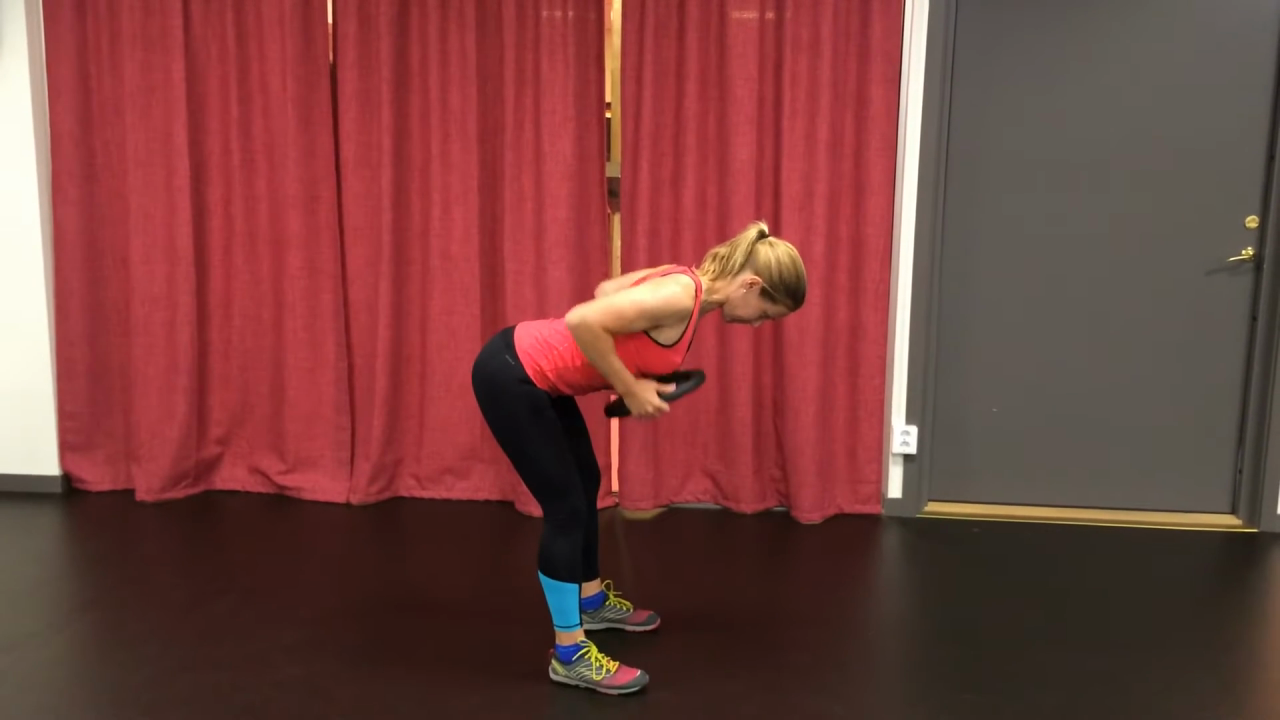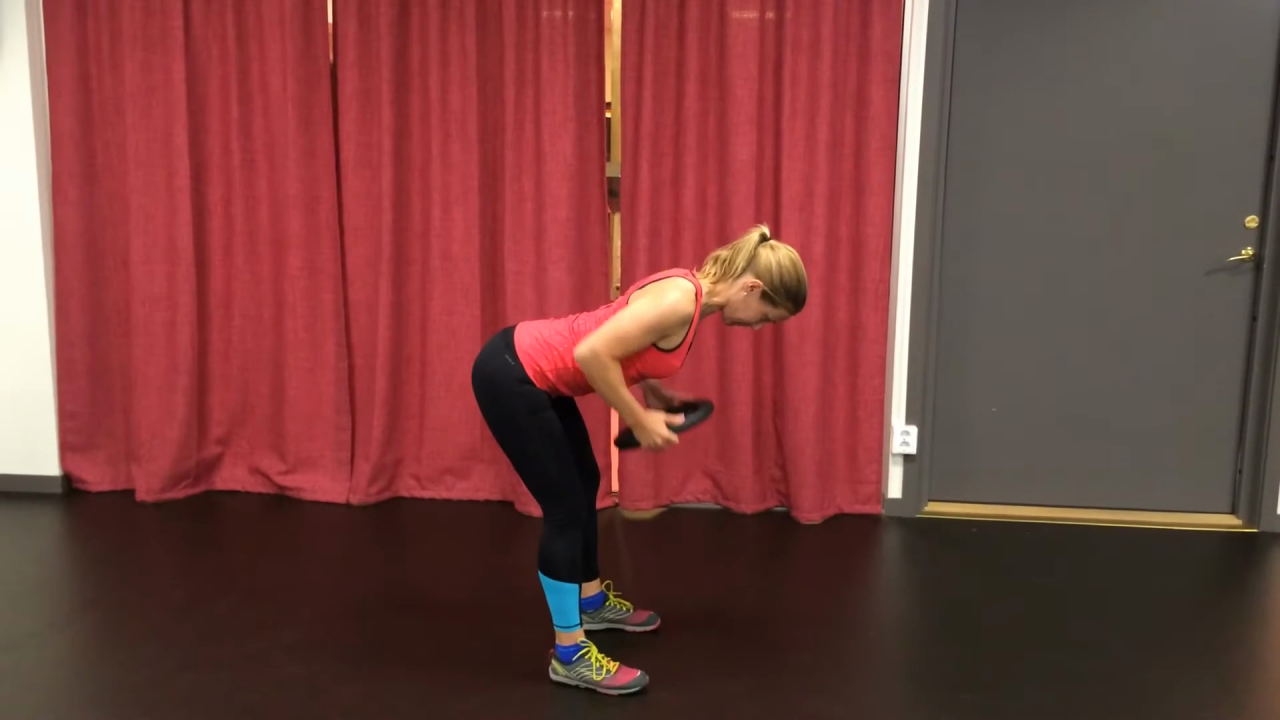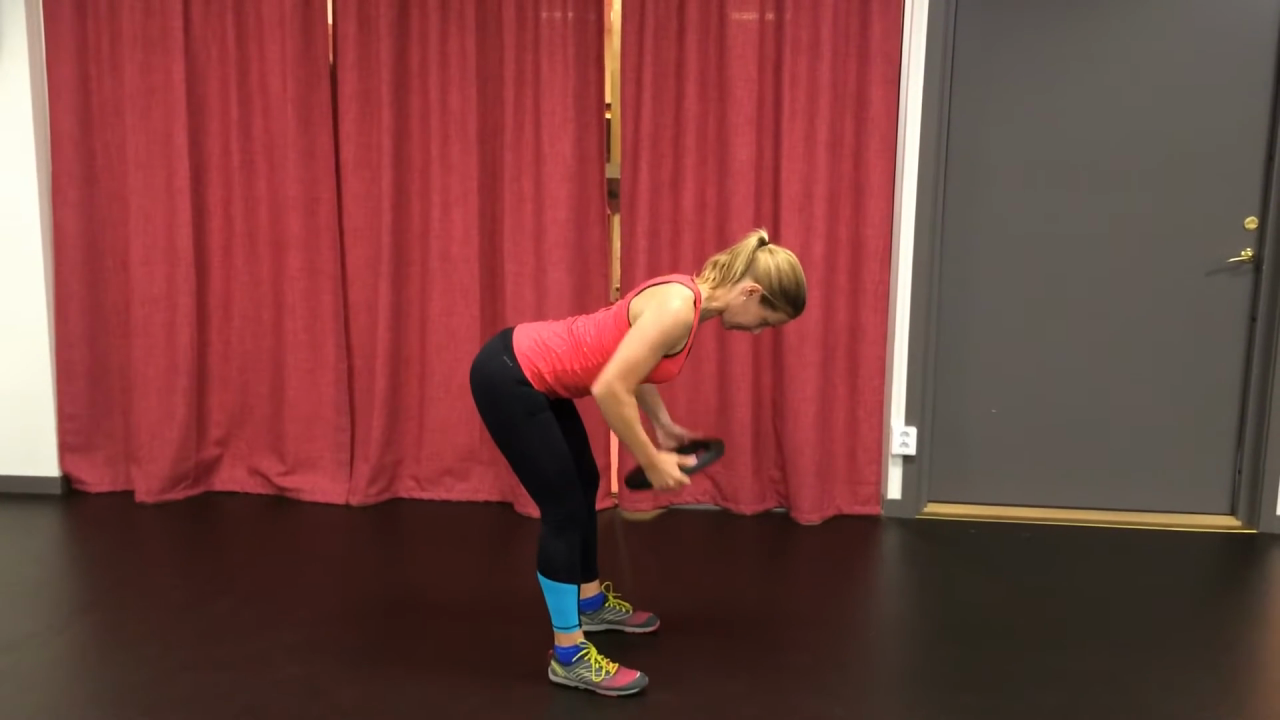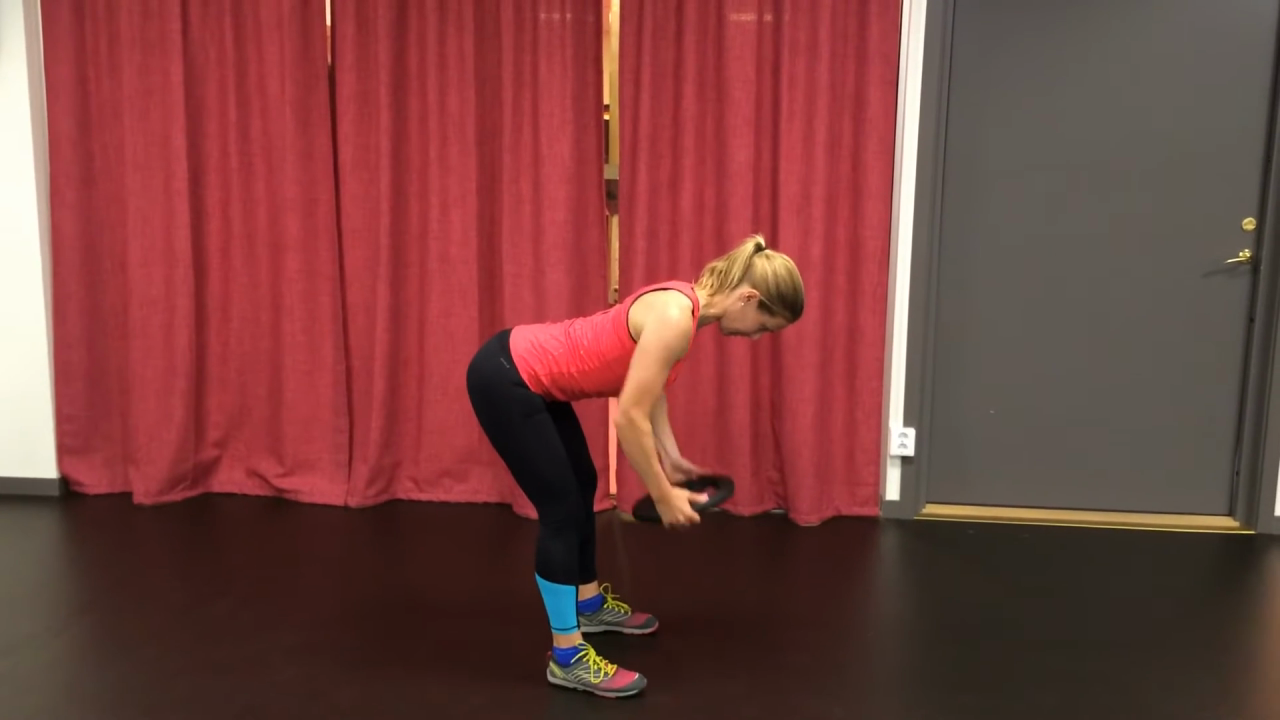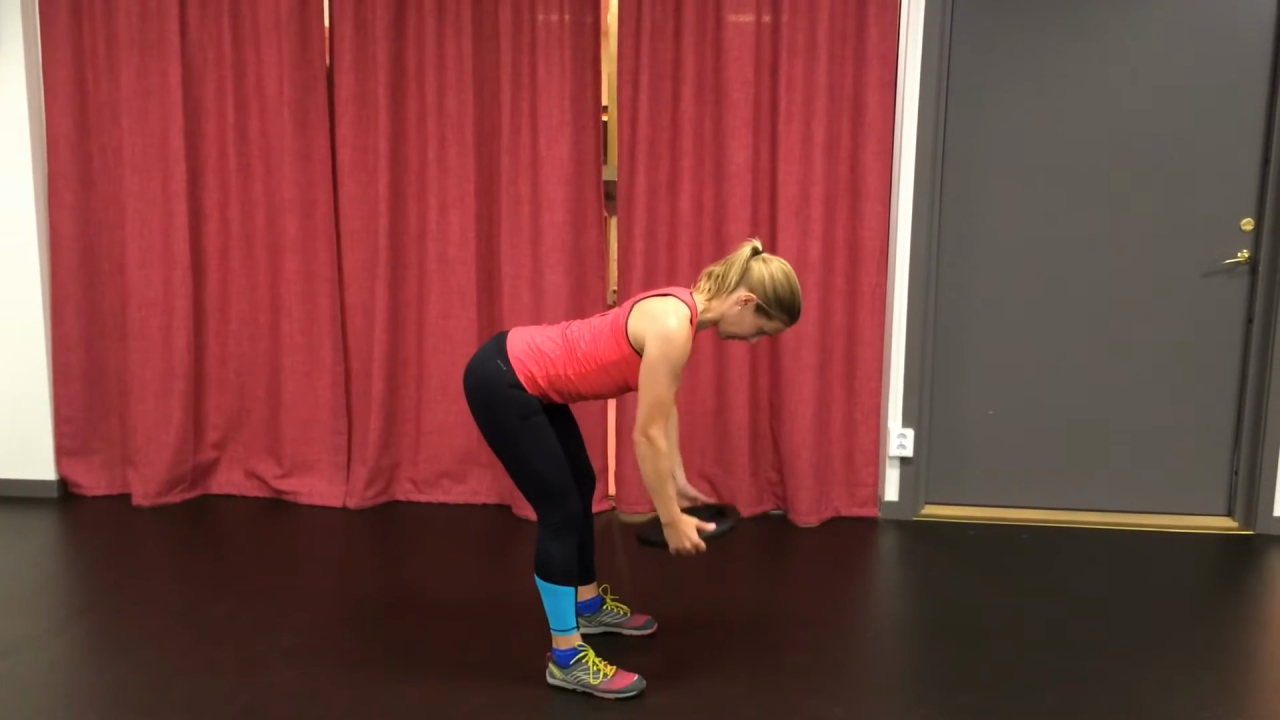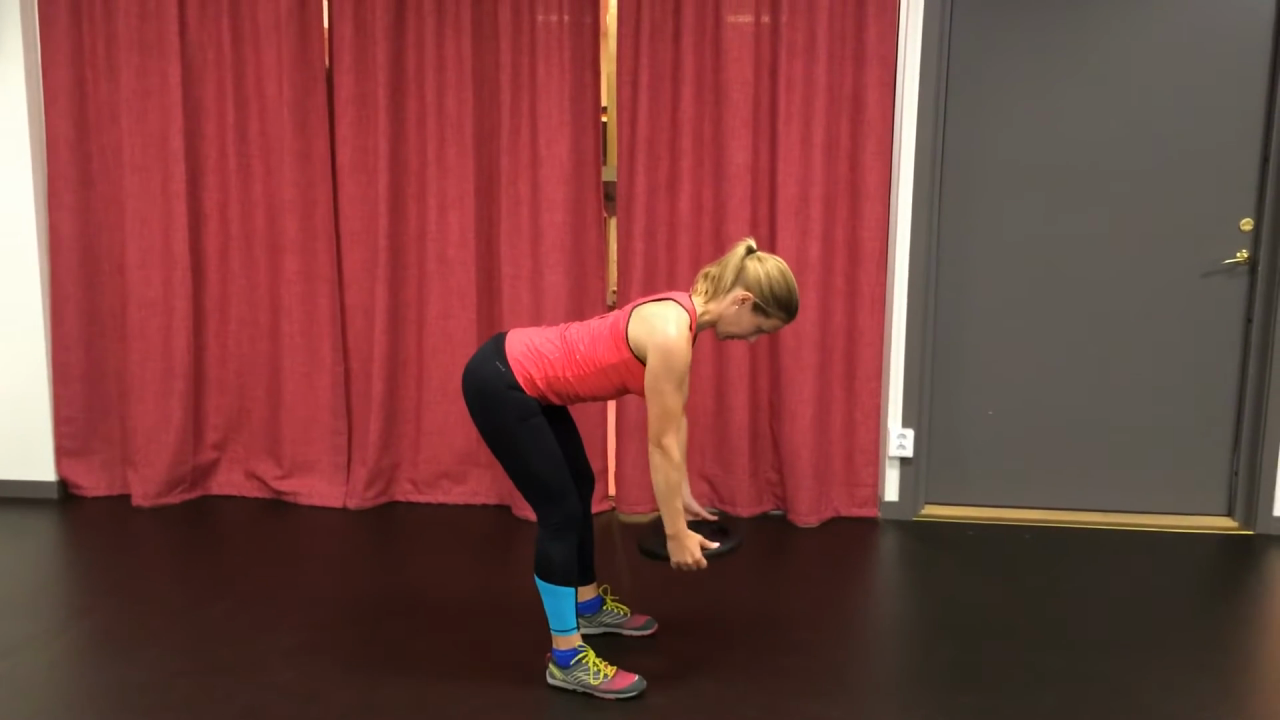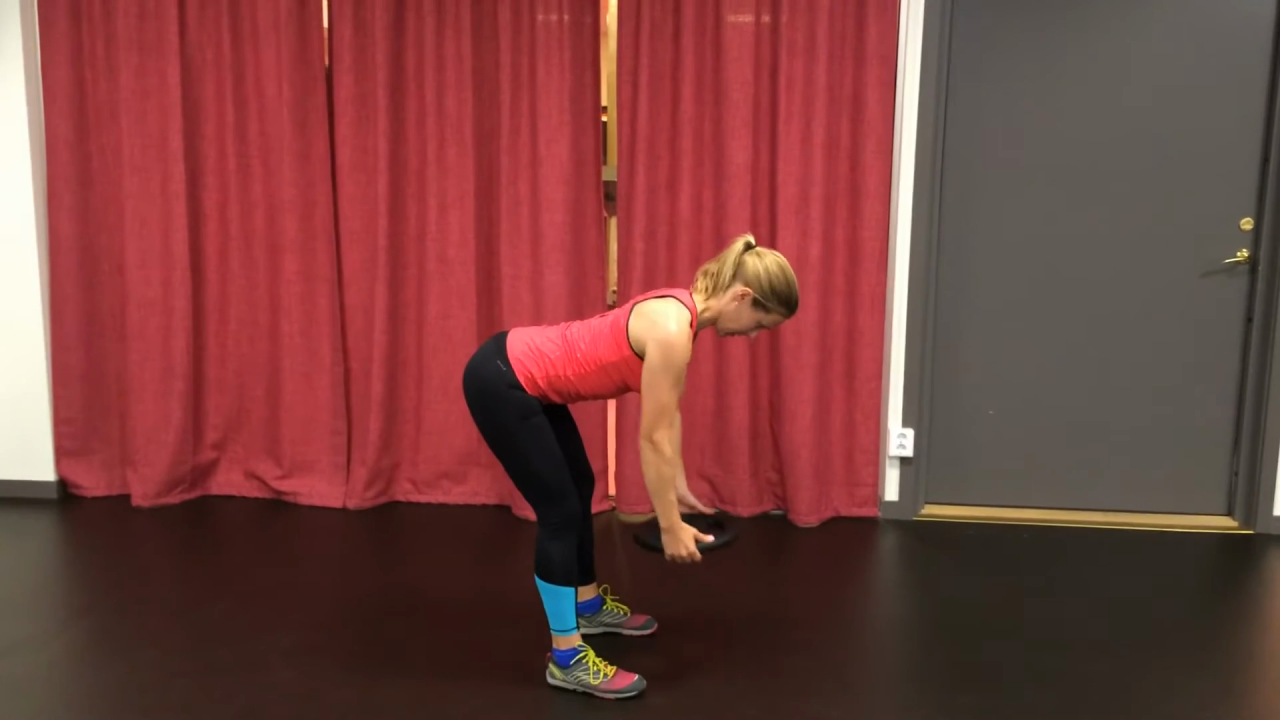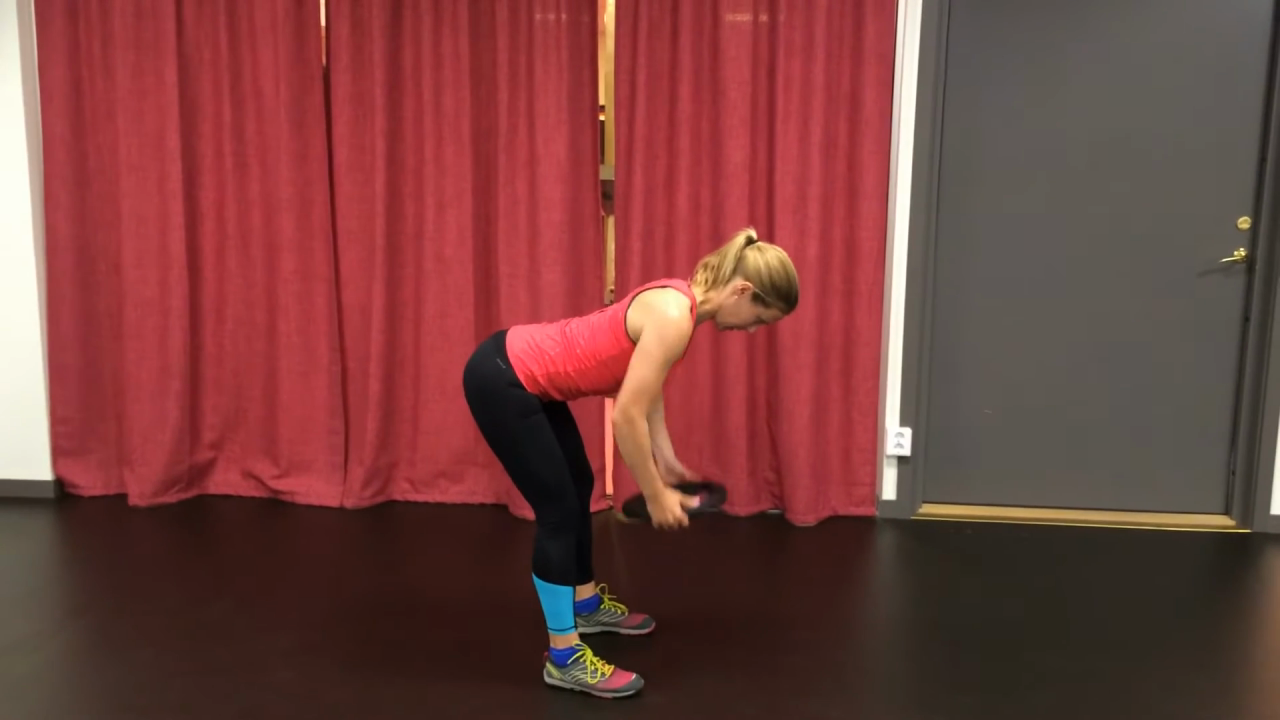
dt=0.1s
person 1, frame 1
left shoulder: (686, 284)
right shoulder: (678, 296)
left elbow: (604, 293)
right elbow: (581, 321)
left wrist: (642, 371)
right wrist: (630, 388)
left hip: (534, 369)
right hip: (511, 375)
left knee: (585, 483)
right knee: (566, 506)
left ankle: (592, 601)
right ankle: (569, 654)
person 1, frame 2
left shoulder: (688, 288)
right shoulder: (679, 302)
right elbow: (591, 354)
left wrist: (652, 393)
right wrist: (640, 422)
left hip: (533, 369)
right hip: (510, 375)
left knee: (585, 483)
right knee: (565, 506)
left ankle: (592, 602)
right ankle: (569, 654)
person 1, frame 3
left shoulder: (688, 298)
right shoulder: (678, 308)
right elbow: (609, 390)
left wrist: (663, 424)
right wrist: (653, 463)
left hip: (532, 370)
right hip: (508, 376)
left knee: (583, 484)
right knee: (564, 507)
left ankle: (592, 603)
right ankle: (568, 655)
person 1, frame 4
left shoulder: (685, 303)
right shoulder: (675, 317)
left elbow: (640, 376)
right elbow: (629, 419)
left wrist: (669, 454)
right wrist: (665, 496)
left hip: (529, 371)
right hip: (504, 377)
left knee: (581, 486)
right knee: (562, 508)
left ankle: (590, 604)
right ankle: (567, 657)
person 1, frame 5
left shoulder: (685, 310)
right shoulder: (673, 327)
left elbow: (663, 415)
right elbow: (650, 435)
left wrist: (677, 483)
right wrist: (671, 519)
left hip: (526, 372)
right hip: (501, 380)
left knee: (579, 487)
right knee: (560, 511)
left ankle: (589, 606)
right ankle: (567, 659)
person 1, frame 6
left shoulder: (682, 313)
right shoulder: (672, 333)
left elbow: (670, 425)
right elbow: (661, 444)
left wrist: (682, 496)
right wrist: (677, 534)
left hip: (524, 374)
right hip: (500, 381)
left knee: (579, 488)
right knee: (560, 511)
left ankle: (589, 606)
right ankle: (567, 659)
person 1, frame 7
left shoulder: (682, 311)
right shoulder: (673, 330)
left elbow: (663, 414)
right elbow: (651, 437)
left wrist: (677, 489)
right wrist: (671, 527)
left hip: (526, 373)
right hip: (500, 381)
left knee: (579, 488)
right knee: (560, 511)
left ankle: (589, 606)
right ankle: (567, 659)
person 1, frame 8
left shoulder: (681, 304)
right shoulder: (673, 318)
left elbow: (647, 389)
right elbow: (627, 418)
left wrist: (666, 459)
right wrist: (656, 497)
left hip: (525, 372)
right hip: (500, 379)
left knee: (579, 487)
right knee: (559, 510)
left ankle: (587, 605)
right ankle: (564, 658)
